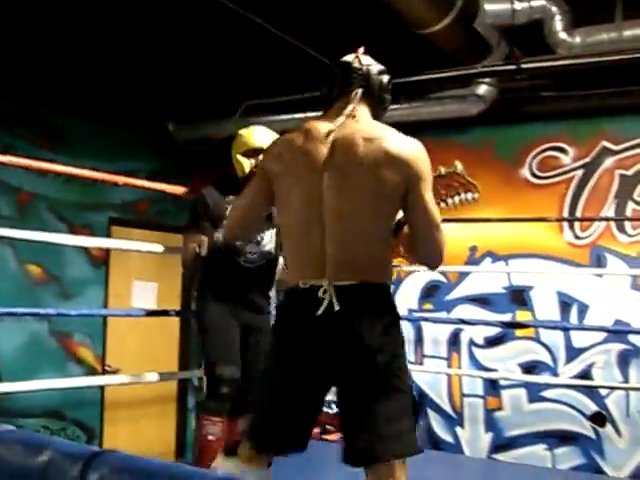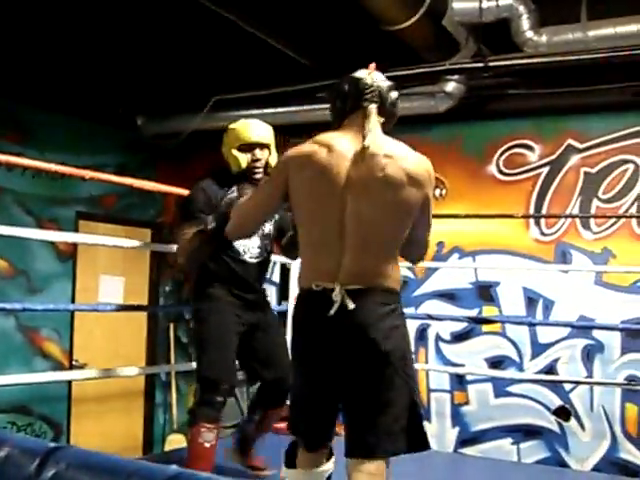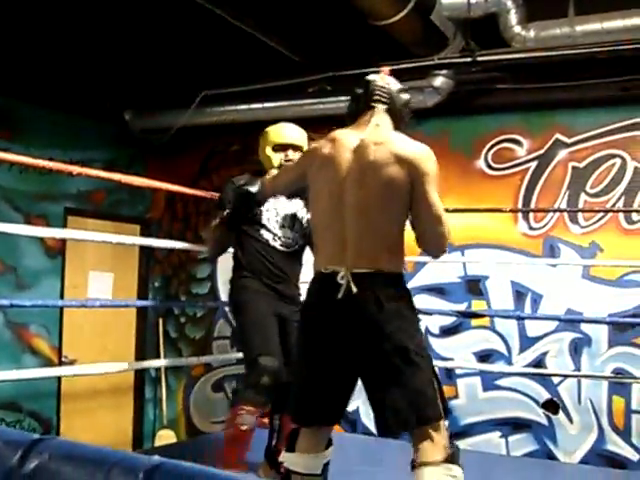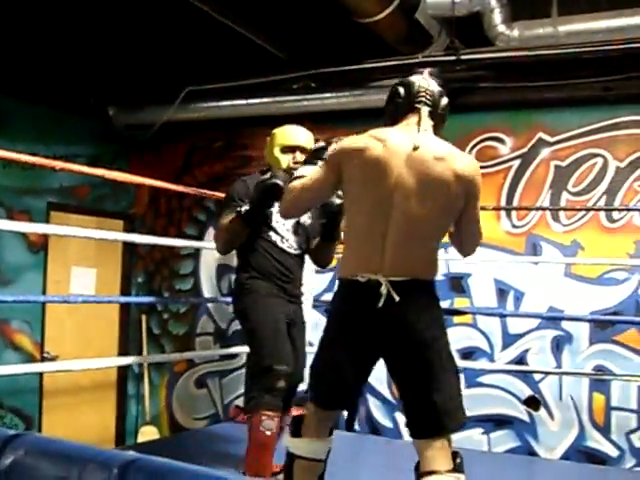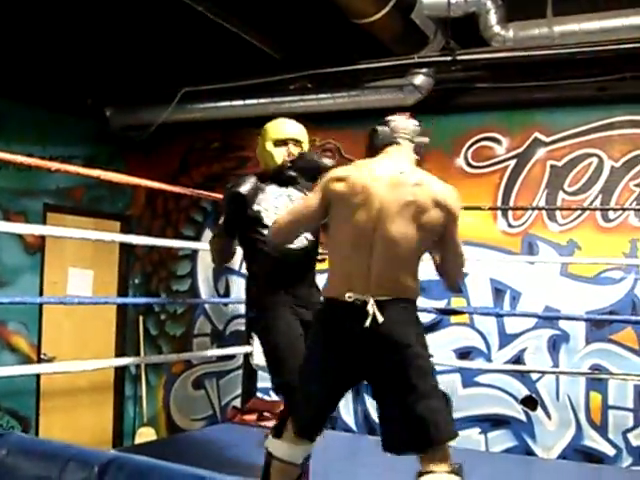
dt=0.4s
person 1, frame 1
left shoulder: (283, 149)
right shoulder: (405, 151)
left elbow: (233, 231)
right elbow: (431, 255)
left hip: (299, 314)
right hip: (368, 315)
left knee: (260, 444)
person 1, frame 2
left shoulder: (300, 158)
right shoulder: (416, 166)
left elbow: (235, 228)
right elbow: (415, 253)
left wrist: (255, 196)
left hip: (313, 314)
right hip: (376, 316)
left knee: (311, 445)
person 1, frame 3
left shoulder: (320, 151)
right shoulder: (413, 153)
left elbow: (265, 190)
right elbow: (436, 244)
left wrist: (251, 191)
left hip: (324, 299)
right hip: (381, 297)
left knee: (313, 427)
right knee: (429, 436)
person 1, frame 4
left shoulder: (354, 149)
right shoulder: (462, 167)
left elbow: (289, 206)
right elbow: (466, 246)
left wrist: (325, 165)
left hip: (354, 302)
right hip: (415, 307)
left knee: (319, 413)
right knee: (435, 443)
person 1, frame 5
left shoulder: (341, 177)
right shoulder: (441, 195)
left elbow: (277, 235)
right elbow: (454, 280)
left wrist: (319, 202)
left hip: (337, 321)
right hip: (397, 325)
left knee: (300, 425)
person 2, frame 1
right shoulder: (214, 198)
right elbow: (190, 256)
right wrist: (214, 243)
left hip: (256, 307)
right hip: (216, 300)
left knee: (246, 392)
right knee: (224, 382)
right ankle: (202, 468)
person 2, frame 2
right shoulder: (209, 192)
left elbow: (291, 248)
right elbow: (187, 258)
left wrist: (298, 227)
right wrist: (219, 223)
left hip: (255, 301)
right hip: (217, 300)
left knee: (280, 380)
right knee: (216, 392)
left ankle: (245, 445)
right ankle: (196, 476)
person 2, frame 3
left shoulder: (305, 196)
right shoulder: (242, 187)
right elbow: (214, 247)
right wrist: (238, 209)
left hip: (290, 298)
right hip: (252, 291)
left knee: (291, 383)
right knee: (263, 371)
person 2, frame 4
right shoulder: (248, 186)
left elbow: (322, 259)
right elbow: (223, 244)
left wrist: (332, 224)
right wrist: (256, 204)
left hip: (291, 299)
right hip: (257, 293)
left knee: (289, 383)
right knee: (275, 375)
person 2, frame 5
left shoulder: (311, 187)
right shoulder: (247, 189)
right elbow: (220, 257)
left wrist: (328, 171)
right wrist: (233, 213)
left hip: (309, 300)
right hip: (270, 302)
right knee: (301, 390)
